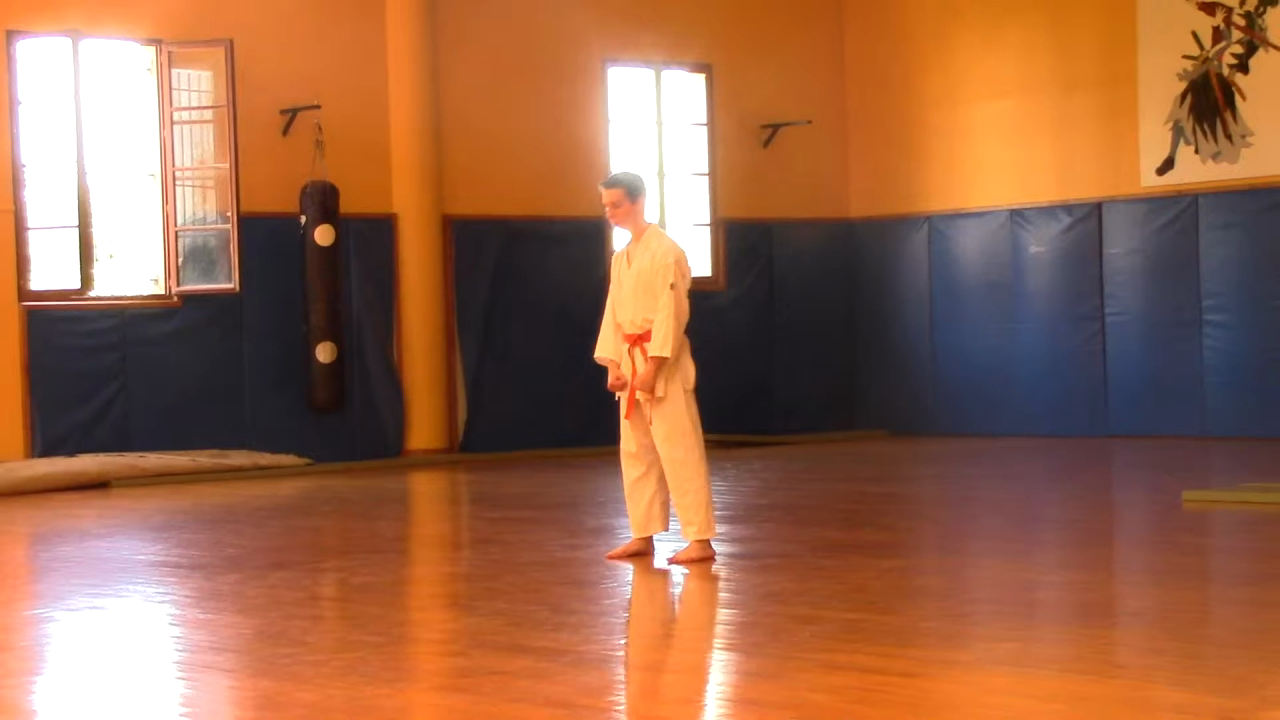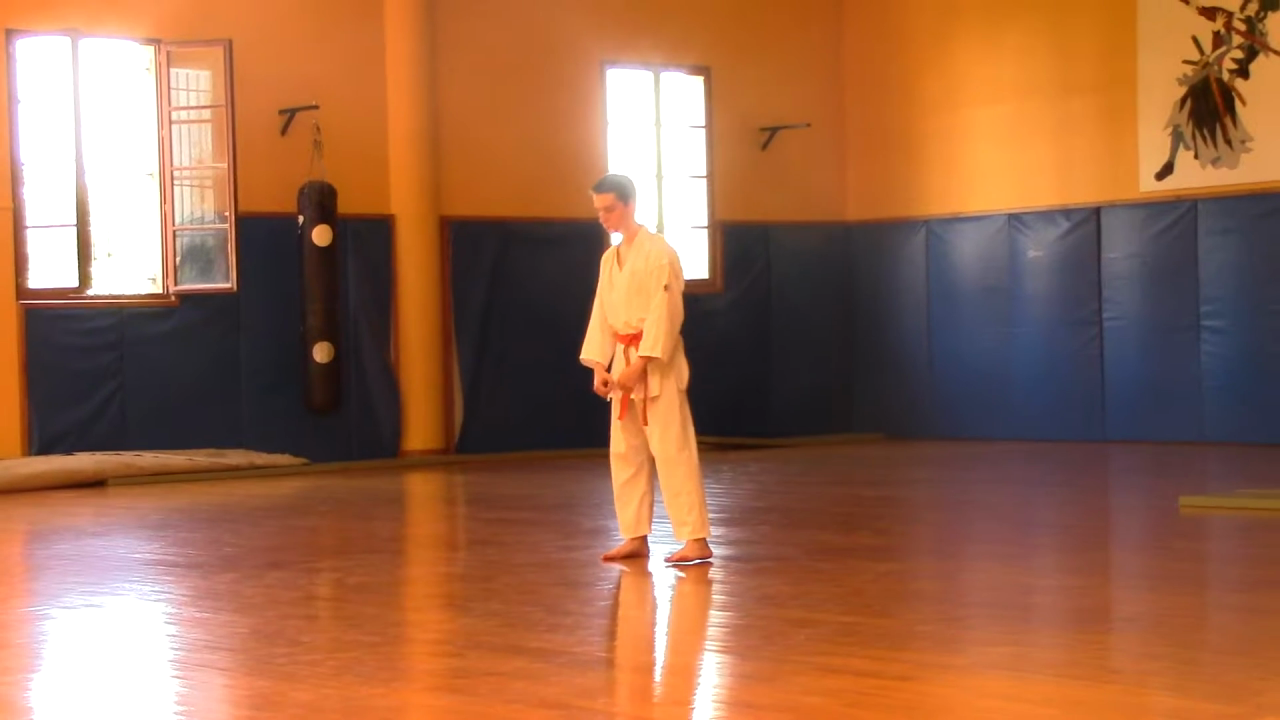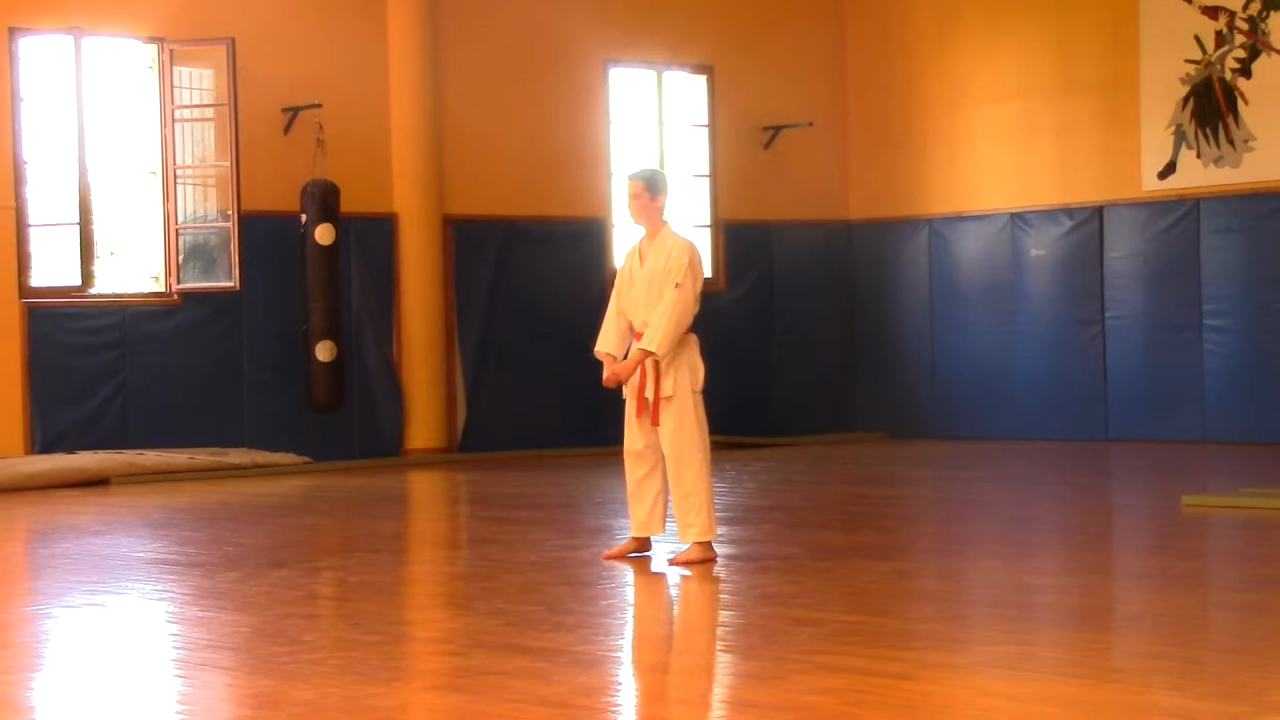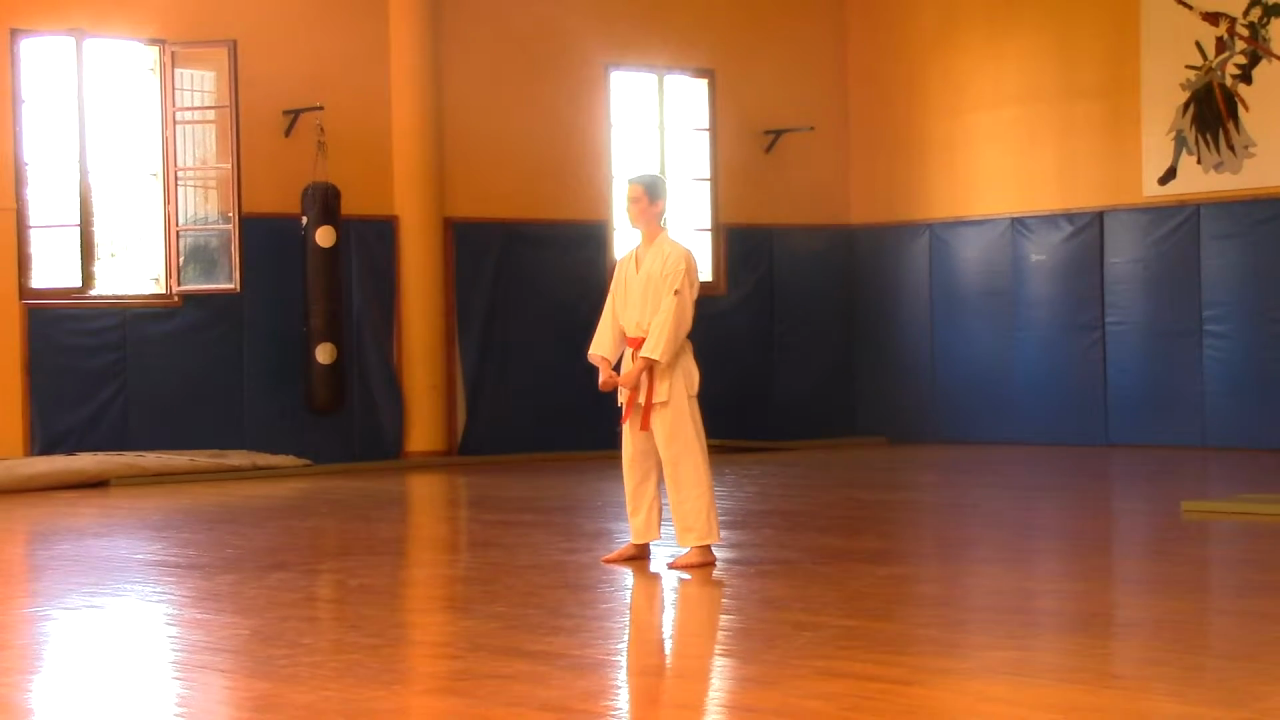
dt=0.4s
person 1, frame 1
left shoulder: (666, 251)
right shoulder: (621, 257)
left elbow: (672, 314)
left wrist: (652, 366)
right wrist: (614, 364)
left hip: (663, 360)
right hip: (632, 360)
left knee: (679, 450)
right knee: (636, 452)
left ankle: (700, 539)
right ankle: (643, 535)
person 1, frame 2
left shoulder: (659, 252)
right shoulder: (609, 258)
left elbow: (665, 314)
right elbow: (601, 316)
left wrist: (640, 364)
right wrist: (599, 367)
left hip: (657, 362)
right hip: (623, 361)
left knee: (672, 450)
right knee: (625, 453)
left ankle: (696, 539)
right ankle: (635, 537)
person 1, frame 3
left shoulder: (681, 250)
right shoulder: (633, 255)
left elbow: (673, 313)
right elbow: (619, 310)
left wrist: (634, 359)
right wrist: (611, 359)
left hip: (673, 360)
right hip: (640, 361)
left knee: (684, 452)
right knee: (639, 450)
left ankle: (701, 541)
right ankle: (641, 533)
person 1, frame 4
left shoulder: (677, 257)
right shoulder: (627, 262)
left elbow: (672, 319)
right elbow: (613, 315)
left wrist: (641, 366)
right wrist: (605, 363)
left hip: (667, 367)
right hip: (633, 365)
left knee: (682, 456)
right knee: (636, 458)
left ankle: (701, 544)
right ankle: (640, 539)
